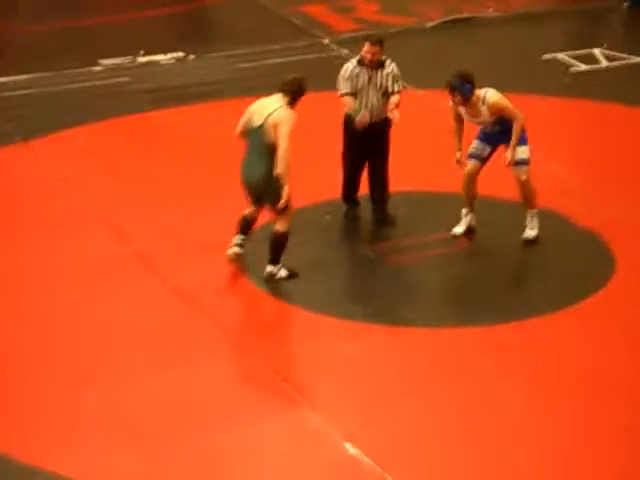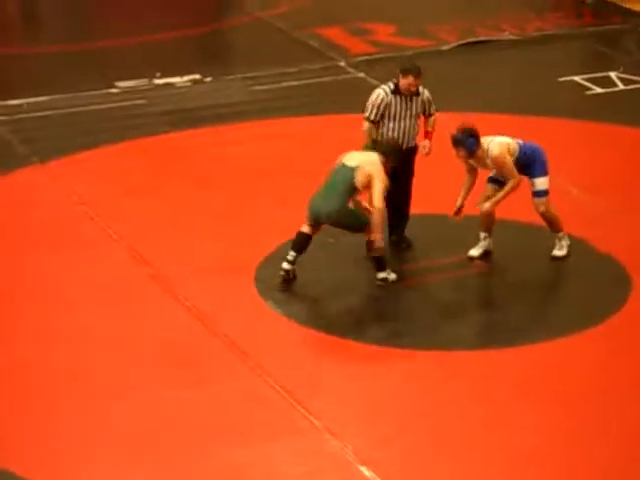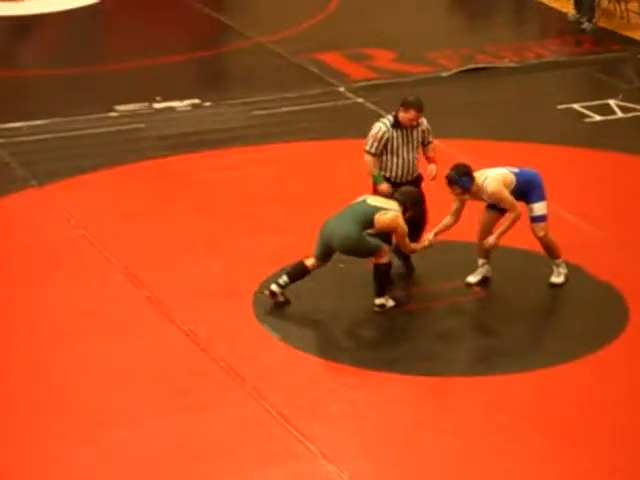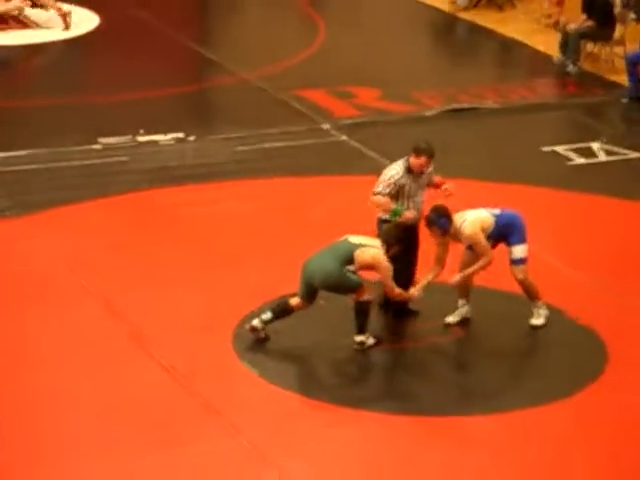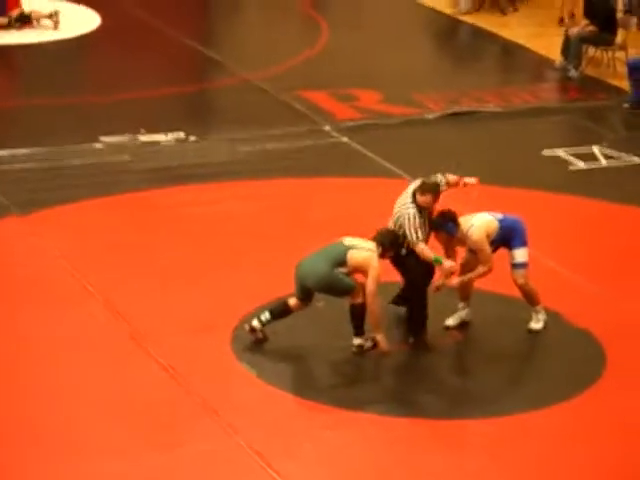
dt=0.5s
person 1, frame 1
left shoulder: (390, 68)
right shoulder: (350, 68)
left elbow: (396, 93)
right elbow: (345, 97)
left wrist: (393, 108)
right wrist: (358, 112)
left hip: (379, 125)
right hip: (356, 125)
left knee: (379, 168)
right knee: (352, 166)
left ankle: (380, 209)
right ankle: (351, 204)
person 1, frame 2
left shoulder: (423, 95)
right shoulder: (382, 94)
left elbow: (430, 115)
right elbow: (368, 124)
left wrist: (427, 138)
left hip: (407, 152)
left knee: (402, 195)
left ankle: (397, 233)
person 1, frame 3
left shoulder: (422, 124)
right shoulder: (383, 128)
left elbow: (428, 143)
right elbow: (369, 156)
left wrist: (432, 162)
right wrist: (378, 181)
left hip: (412, 181)
right hip: (388, 184)
left knee: (419, 221)
left ankle: (403, 250)
person 1, frame 4
left shoulder: (425, 169)
right shoulder: (396, 173)
left elbow: (431, 179)
right elbow: (377, 197)
left wrist: (442, 184)
right wrist: (400, 212)
left hip: (411, 224)
left knee: (408, 268)
right knee: (396, 269)
left ankle: (400, 306)
right ankle: (389, 306)
person 1, frame 5
left shoulder: (425, 185)
right shoulder: (409, 212)
left elbow: (445, 178)
right elbow: (418, 245)
left wrist: (461, 180)
right wrist: (440, 262)
left hip: (416, 243)
right hip: (401, 248)
left knee: (426, 273)
right knee: (418, 282)
left ankle: (403, 298)
right ankle: (415, 332)
person 2, frame 1
left shoulder: (257, 104)
right shoulder: (286, 115)
left elbow: (240, 131)
right elbow: (283, 150)
right wrist: (286, 185)
left hip: (247, 171)
right hip: (266, 176)
left knee: (255, 207)
right knee: (282, 218)
left ankle: (237, 245)
right ankle: (273, 267)
person 2, frame 2
left shoulder: (351, 155)
right shoulder: (379, 172)
right elbow: (378, 206)
left wrist: (360, 204)
right wrist: (378, 237)
left hip: (317, 203)
right hip: (337, 210)
left knee: (310, 226)
right knee: (372, 229)
left ankle: (288, 266)
right ankle: (382, 274)
person 2, frame 3
left shoulder: (369, 198)
right shoulder: (399, 221)
right elbow: (407, 248)
right wrist: (423, 244)
left hip: (328, 227)
right hip: (346, 237)
left knee: (317, 260)
right knee: (382, 252)
left ankle: (276, 288)
right ankle: (381, 300)
person 2, frame 4
left shoulder: (354, 237)
right shoulder: (382, 260)
right elbow: (392, 292)
right wrist: (409, 295)
left hip: (310, 265)
right hip: (328, 273)
left knee: (302, 300)
right knee: (362, 290)
left ankle: (259, 323)
right ankle: (361, 338)
person 2, frame 5
left shoulder: (353, 240)
right shoulder: (373, 263)
right elbow: (371, 300)
right wrist: (379, 333)
left hip: (303, 266)
right hip: (320, 274)
left knee: (301, 301)
right knee: (358, 293)
left ankle: (258, 323)
right ankle: (359, 340)
person 3, frame 1
left shoulder: (491, 100)
right shoulder: (455, 105)
left elbow: (518, 118)
right elbow: (458, 123)
left wrist: (512, 150)
right wrist: (458, 149)
left hip: (512, 128)
right hip: (489, 131)
left knee: (522, 177)
right knee: (469, 173)
left ankle: (532, 220)
right ankle: (467, 218)
person 3, frame 2
left shoulder: (495, 153)
right shoulder: (468, 155)
left elbow: (515, 180)
right elbow: (471, 174)
left wrist: (494, 203)
right wrist: (461, 200)
left hip: (533, 158)
right hip: (512, 162)
left knee: (542, 208)
right knee: (486, 199)
left ankle: (562, 240)
right ankle: (485, 241)
person 3, frame 3
left shoulder: (491, 188)
right shoulder: (465, 190)
left elbow: (516, 212)
right elbow: (453, 217)
left wrist: (497, 236)
right wrist: (434, 233)
left hip: (531, 183)
right hip: (510, 187)
left knee: (540, 233)
right knee: (484, 227)
left ankle: (560, 267)
right ankle: (483, 268)
person 3, frame 4
left shoulder: (468, 231)
right shoulder: (445, 232)
left elbow: (488, 258)
right elbow: (438, 265)
left wrist: (463, 275)
right wrist: (420, 286)
left hip: (512, 225)
right hip: (490, 228)
left knee: (520, 276)
right knee: (464, 266)
left ankle: (540, 309)
right ankle: (463, 308)
person 3, frame 5
left shoulder: (474, 235)
right shoulder: (451, 233)
left elbow: (487, 266)
left wrist: (461, 280)
right wrist: (443, 281)
left hip: (513, 231)
right hip: (493, 231)
left knee: (520, 280)
right knee: (465, 269)
left ankle: (539, 313)
right ankle: (463, 311)
